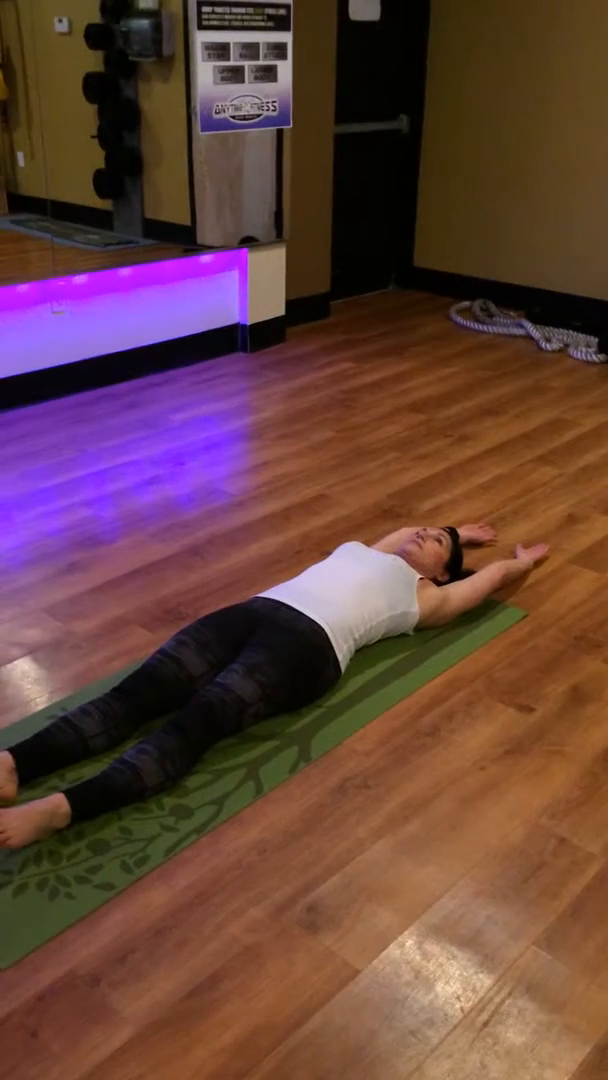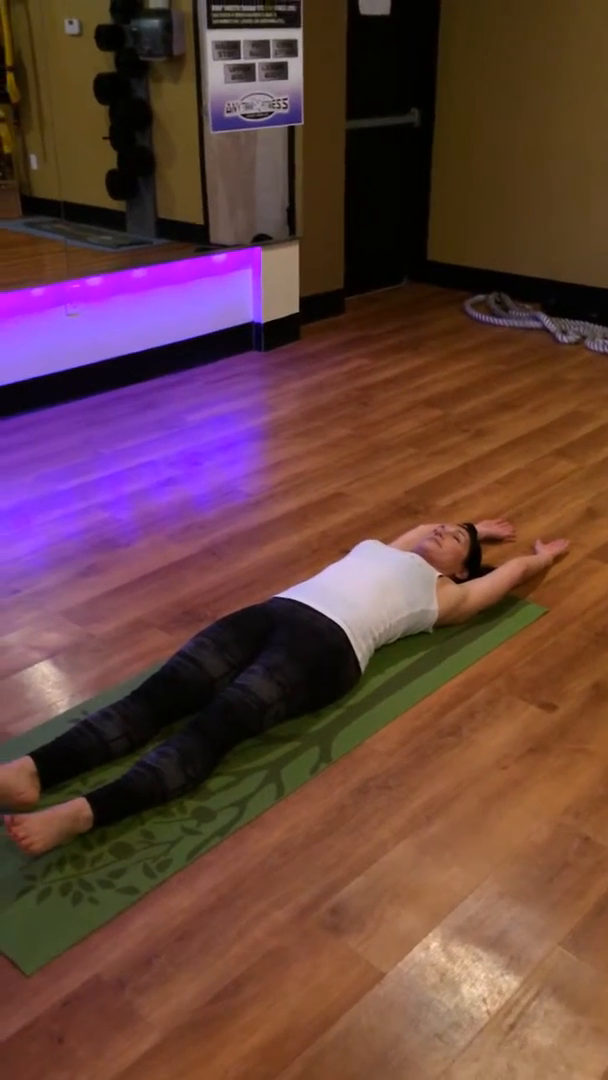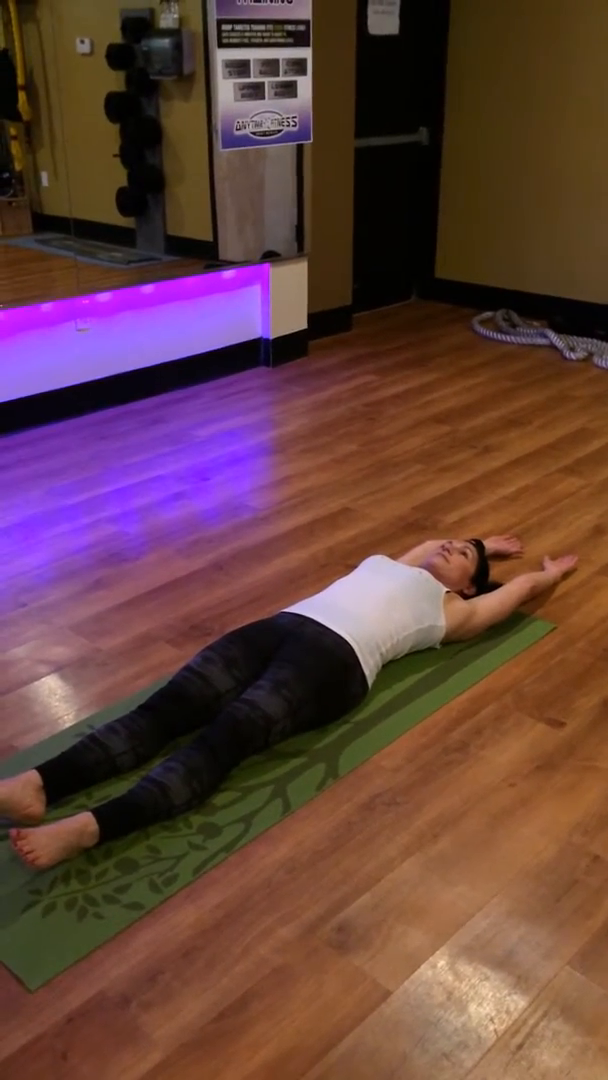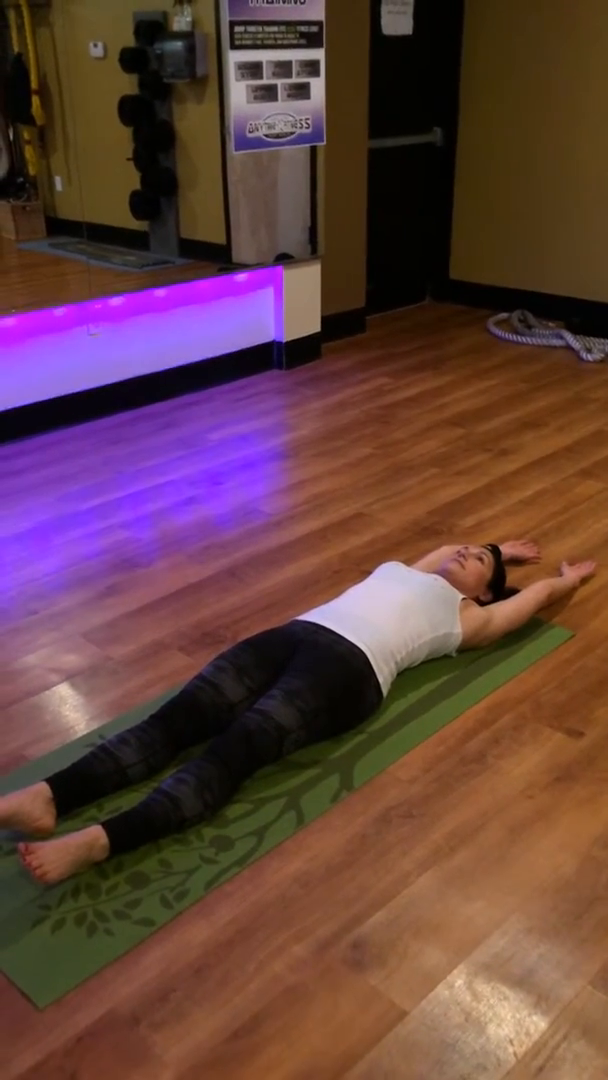
dt=1s
person 1, frame 1
left shoulder: (425, 597)
right shoulder: (364, 551)
left elbow: (495, 575)
right elbow: (406, 531)
left wrist: (526, 560)
right wrist: (456, 530)
left hip: (309, 644)
right hip: (256, 612)
left knee: (197, 720)
right knee: (140, 691)
left ankle: (62, 809)
person 1, frame 2
left shoulder: (444, 594)
right shoulder: (382, 548)
left elbow: (515, 570)
right elbow: (428, 528)
left wrist: (546, 553)
right wrist: (476, 525)
left hip: (329, 643)
right hip: (276, 611)
left knee: (215, 723)
right knee: (162, 692)
left ankle: (83, 813)
person 1, frame 3
left shoulder: (452, 610)
right shoulder: (390, 563)
left elbow: (522, 587)
right elbow: (433, 544)
left wrist: (554, 571)
right wrist: (483, 542)
left hip: (337, 658)
right hip: (283, 626)
left knee: (224, 736)
right knee: (169, 706)
left ankle: (90, 827)
person 1, frame 4
left shoulder: (468, 617)
right shoulder: (403, 570)
left elbow: (540, 593)
right elbow: (447, 550)
left wrist: (573, 576)
right wrist: (498, 547)
left hip: (352, 667)
right hip: (297, 634)
left knee: (236, 747)
right knee: (181, 716)
left ankle: (100, 840)
right ankle: (49, 795)
